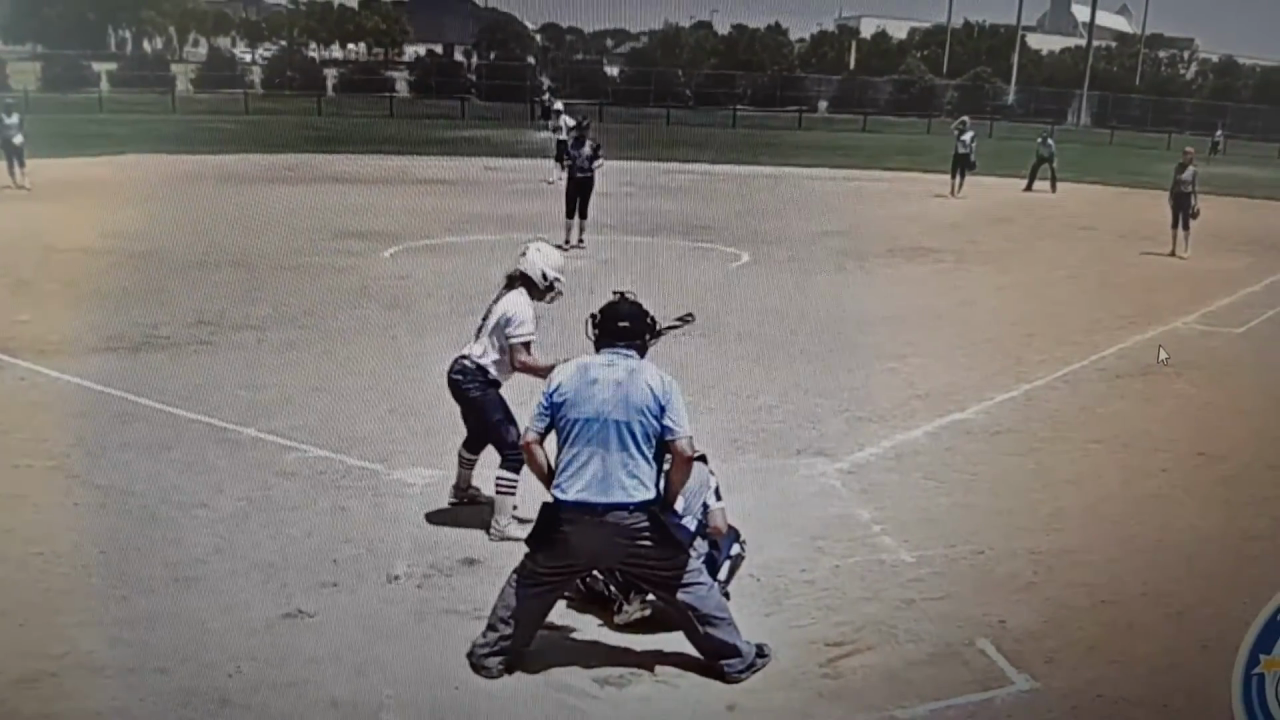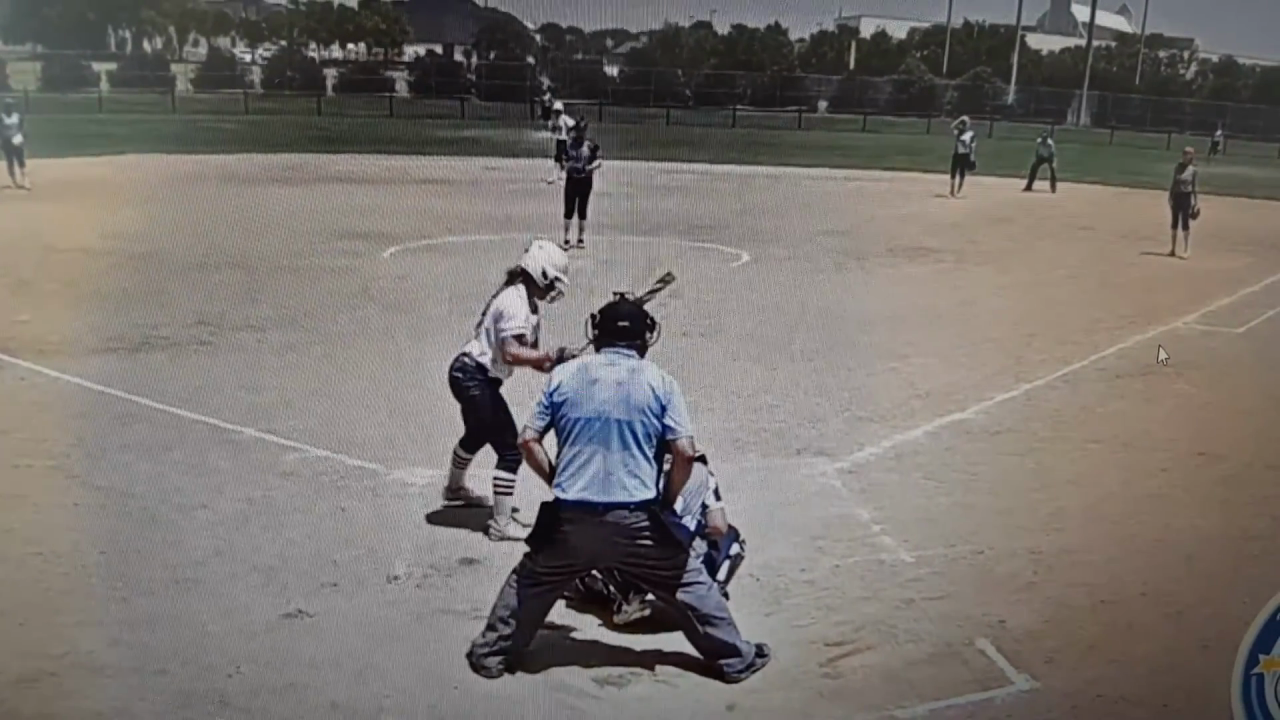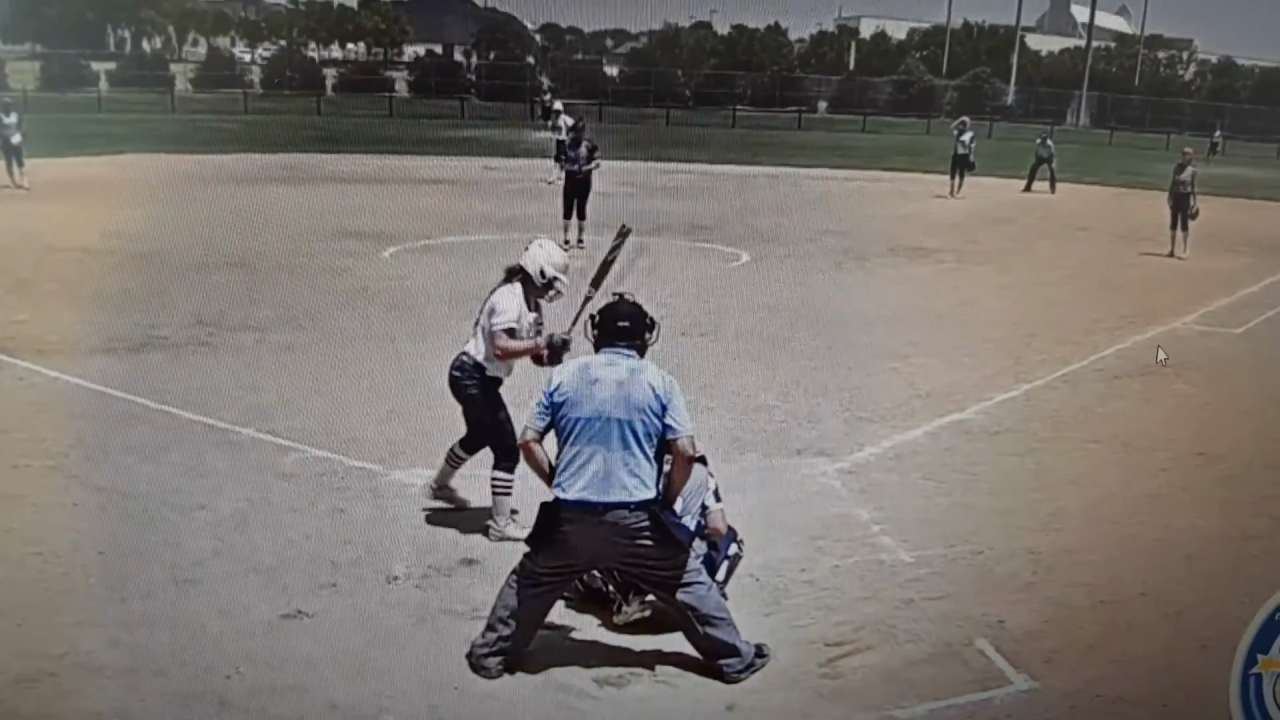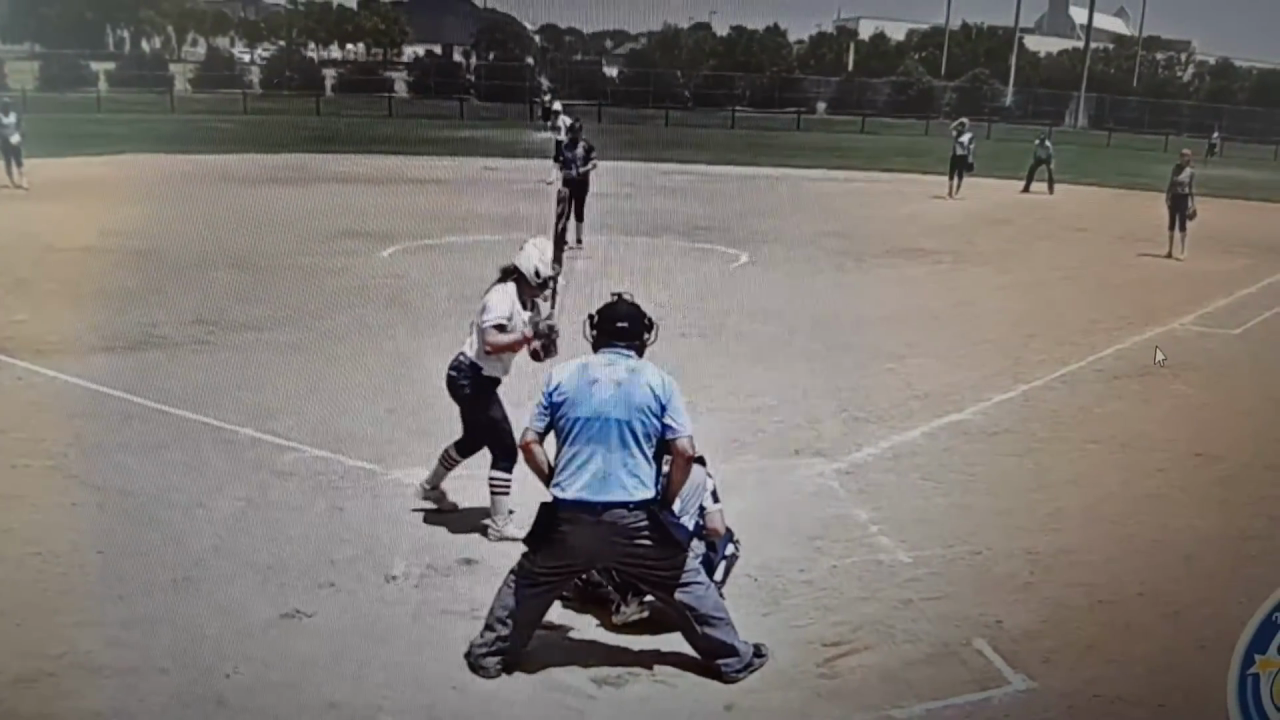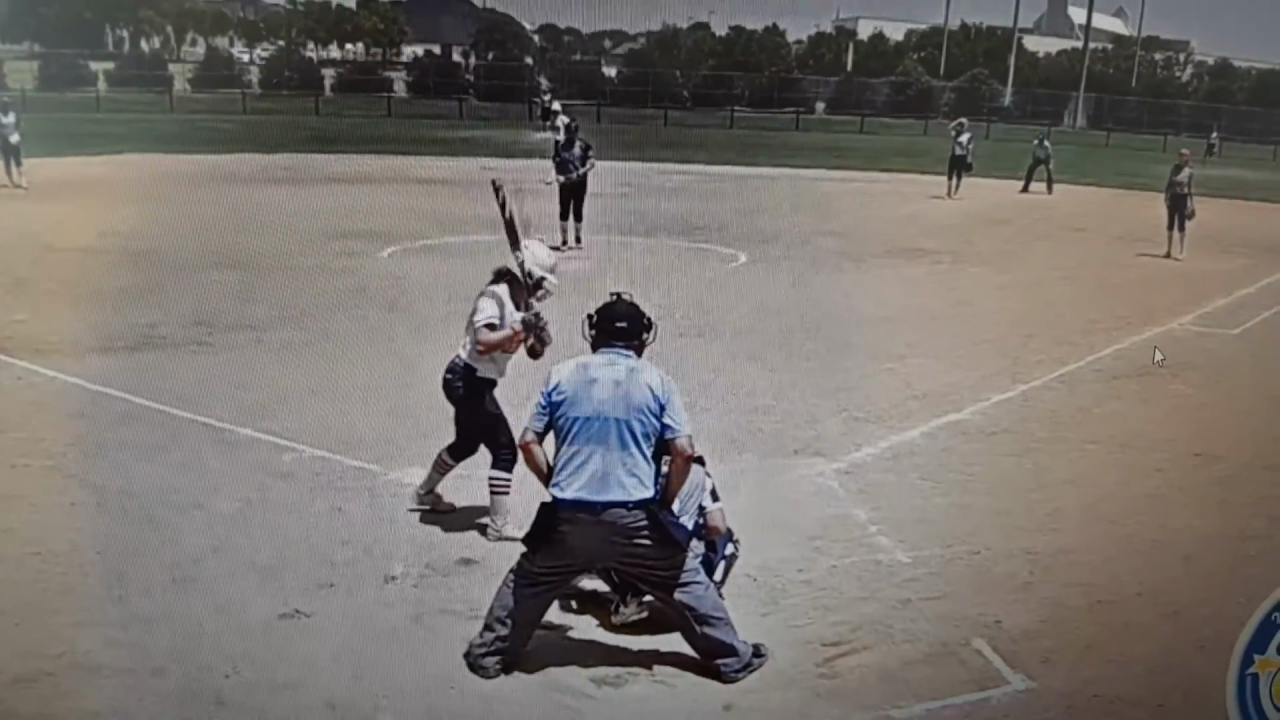
dt=0.1s
person 1, frame 1
left shoulder: (564, 376)
right shoulder: (659, 382)
left elbow: (529, 442)
right elbow: (684, 453)
right wrist: (666, 501)
left hip: (571, 518)
right hip: (636, 519)
left knee: (529, 584)
right knee: (690, 585)
left ankle: (491, 654)
right ankle: (736, 659)
person 1, frame 2
left shoulder: (564, 375)
right shoulder: (660, 382)
left elbow: (528, 440)
right elbow: (685, 452)
right wrist: (666, 501)
left hip: (571, 517)
right hip: (636, 518)
left knee: (529, 584)
right knee: (689, 585)
left ankle: (490, 654)
right ankle: (735, 658)
person 1, frame 3
left shoulder: (564, 376)
right shoulder: (660, 382)
left elbow: (529, 441)
right elbow: (685, 452)
right wrist: (666, 501)
left hip: (571, 518)
right hip: (636, 518)
left knee: (528, 584)
right knee: (689, 585)
left ankle: (490, 655)
right ankle: (734, 659)
person 1, frame 4
left shoulder: (563, 376)
right shoulder: (659, 381)
left elbow: (529, 442)
right elbow: (685, 452)
right wrist: (665, 501)
left hip: (569, 518)
right hip: (636, 518)
left knee: (527, 584)
right knee: (688, 585)
left ankle: (489, 655)
right ankle: (733, 659)
person 1, frame 5
left shoulder: (562, 375)
right shoulder: (658, 381)
left elbow: (529, 442)
right elbow: (684, 451)
right wrist: (665, 501)
left hip: (569, 517)
right hip: (635, 518)
left knee: (526, 583)
right knee: (687, 585)
left ankle: (489, 655)
right ankle: (732, 659)
person 2, frame 1
left shoulder: (519, 301)
right shoulder: (519, 306)
left elbow: (524, 357)
right elbow: (520, 361)
left wrist: (547, 370)
right wrist: (554, 371)
left hip: (465, 375)
right hip: (475, 381)
left knee: (479, 435)
right knee: (512, 450)
left ankle: (463, 489)
right ankle: (501, 525)
person 2, frame 2
left shoulder: (528, 302)
right shoulder: (515, 302)
left elbow: (529, 349)
right elbow: (511, 354)
left wrist: (550, 360)
right wrist: (551, 358)
left hip: (468, 374)
right hip: (475, 379)
left knee: (477, 434)
right knee: (510, 450)
left ankle: (455, 488)
right ankle: (501, 525)
person 2, frame 3
left shoulder: (533, 303)
right shoulder: (509, 298)
left elbow: (536, 355)
right elbow: (502, 348)
left wrist: (551, 350)
right wrist: (542, 344)
left hip: (473, 376)
right hip: (473, 378)
left knee: (477, 436)
right knee: (507, 450)
left ankle: (440, 485)
right ankle: (501, 526)
person 2, frame 4
left shoulder: (529, 303)
right shoulder: (503, 297)
left elbow: (531, 350)
right elbow: (491, 344)
left wrist: (540, 342)
right wrist: (529, 335)
left hip: (476, 379)
right hip: (470, 378)
left knee: (474, 438)
right knee: (505, 449)
left ankle: (431, 486)
right ankle: (500, 525)
person 2, frame 5
left shoulder: (522, 304)
right shoulder: (494, 297)
left elbow: (534, 354)
right elbow: (483, 344)
left wrist: (538, 338)
right wrist: (518, 329)
left hip: (474, 382)
right hip: (467, 381)
left knee: (466, 443)
right knee: (504, 450)
left ankle: (425, 492)
right ankle: (499, 525)
